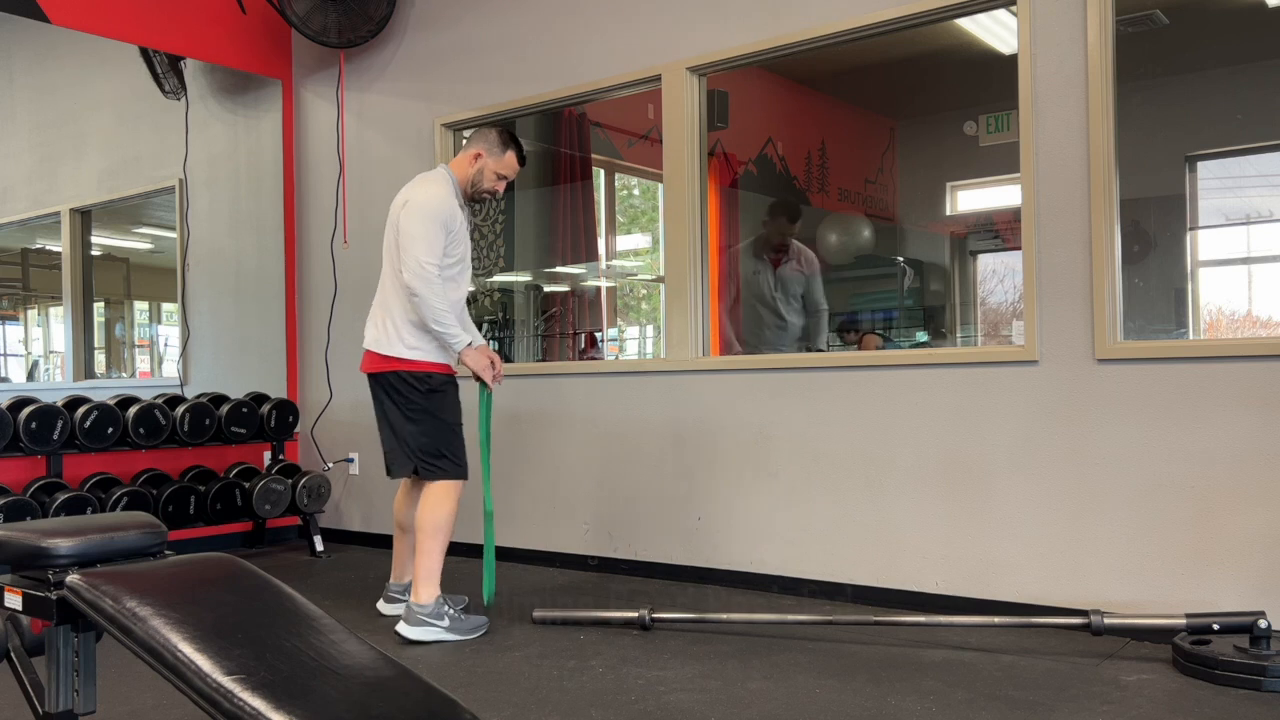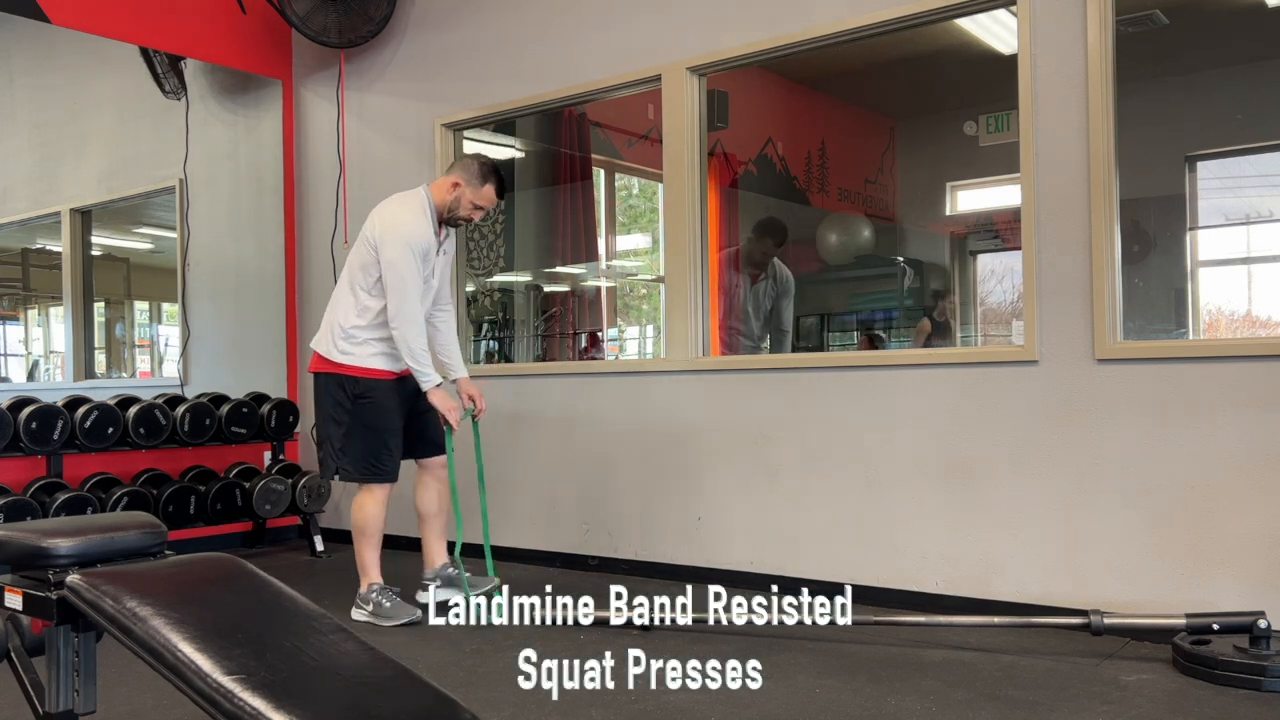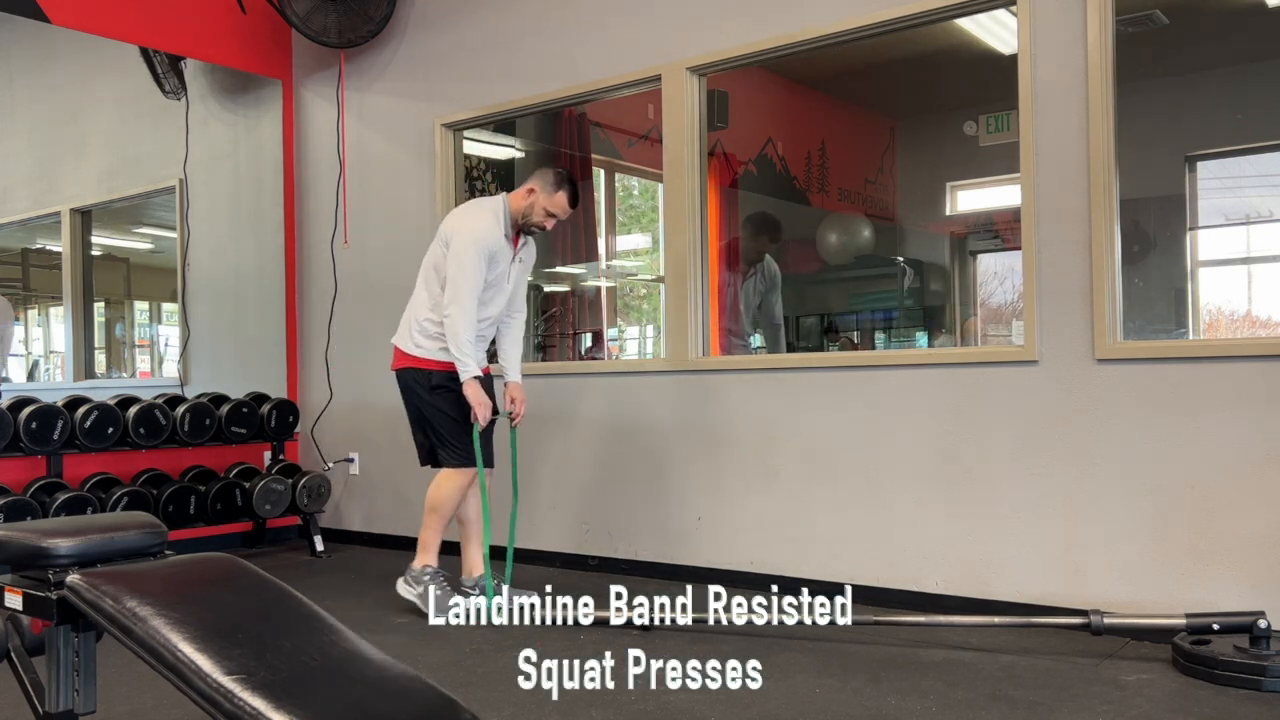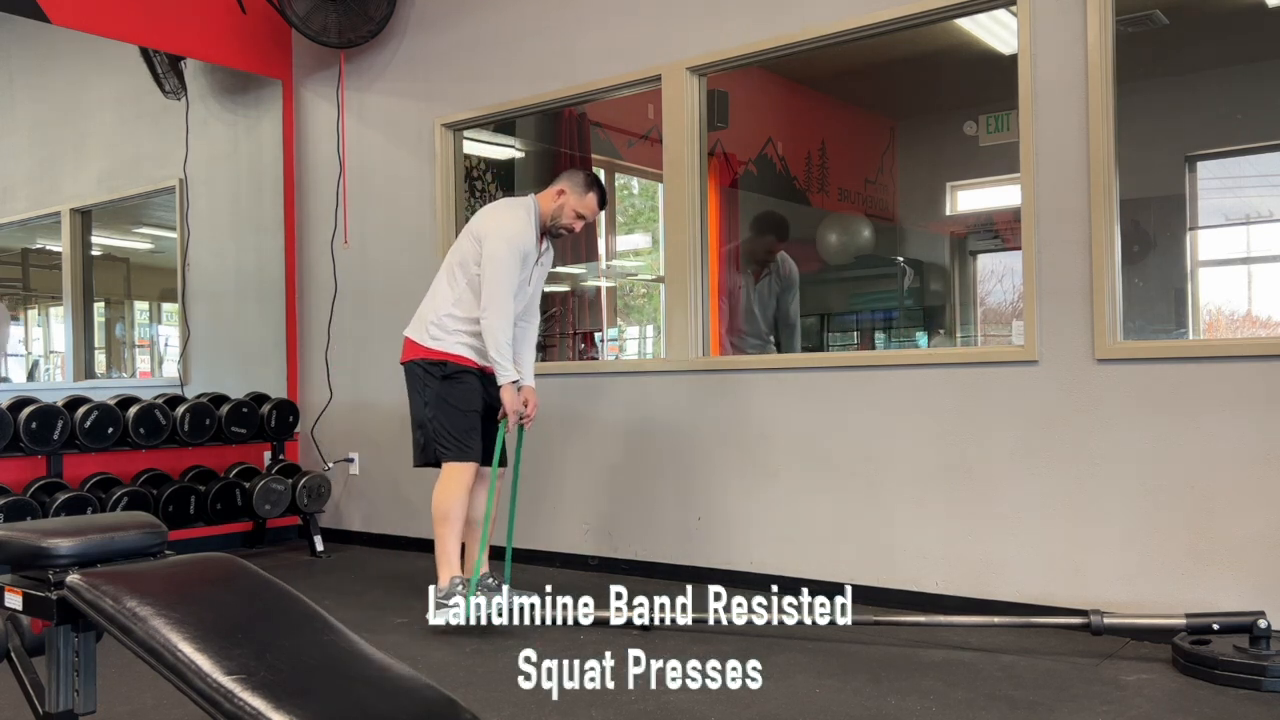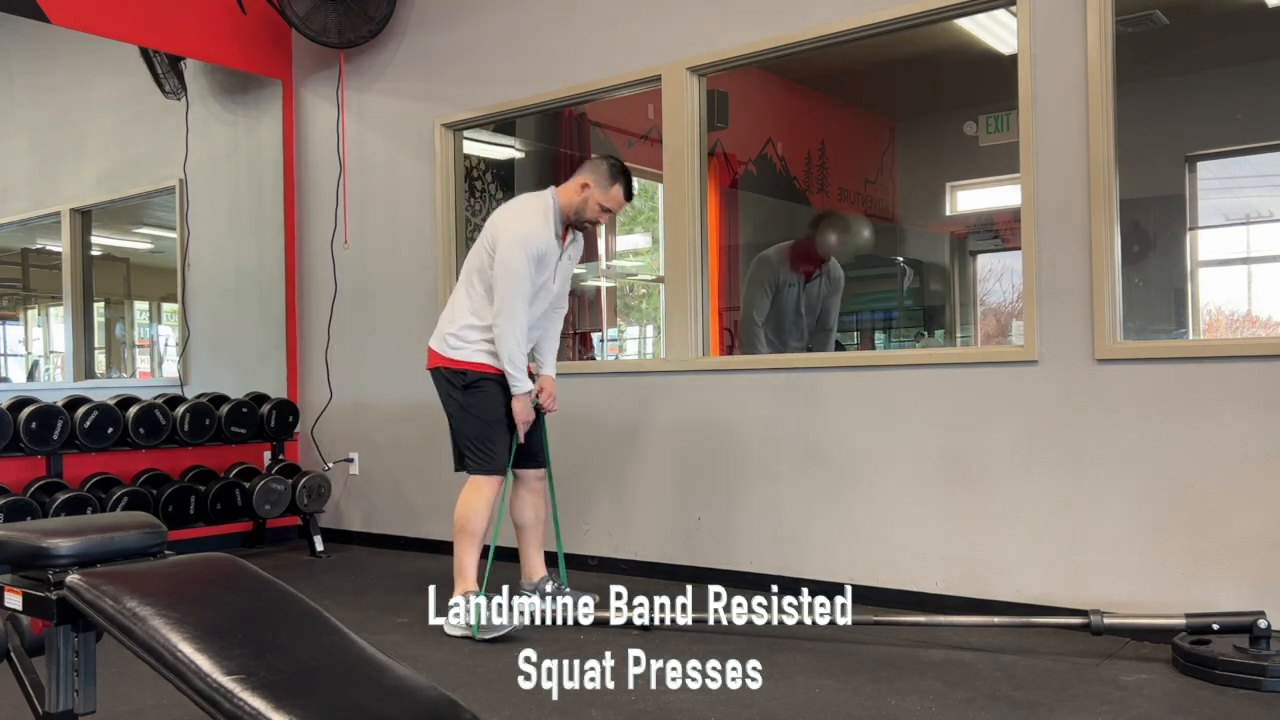
dt=1s
person 1, frame 1
left shoulder: (444, 201)
right shoulder: (432, 197)
right elbow: (419, 282)
left wrist: (475, 340)
right wrist: (464, 345)
left hip: (403, 356)
right hip: (412, 359)
left knee: (420, 474)
right knee: (442, 475)
left ankle: (402, 586)
right ankle: (424, 608)
person 1, frame 2
left shoulder: (444, 231)
right shoulder: (404, 223)
left elbow: (439, 310)
right elbow: (404, 316)
left wrist: (460, 375)
right wrist: (433, 386)
left hip: (395, 365)
right hip: (354, 363)
left knee: (435, 459)
right knee: (376, 477)
left ankle: (437, 571)
right ankle: (370, 592)
person 1, frame 3
left shoulder: (526, 246)
right shoulder: (476, 224)
left elbow: (512, 315)
right elbow: (457, 307)
left wrist: (513, 378)
right wrist: (469, 379)
left hip: (468, 364)
right hip: (428, 357)
left knee: (477, 468)
right knee: (461, 464)
left ankle: (475, 578)
right ankle: (420, 570)
person 1, frame 4
left shoulder: (544, 249)
right shoulder: (507, 223)
left elbow: (525, 319)
right elbow: (495, 308)
left wrist: (525, 381)
right wrist: (507, 381)
left hip: (475, 360)
right hip: (440, 352)
left knee: (484, 467)
right knee: (460, 463)
left ankle: (477, 578)
right ankle: (449, 589)
person 1, frame 5
left shoulder: (574, 237)
right shoulder: (525, 225)
left elbow: (554, 307)
right elbow: (507, 316)
left wrist: (546, 371)
right wrist: (519, 388)
left hip: (509, 364)
right hip: (467, 360)
left knee: (531, 473)
right knee: (488, 473)
left ankle: (537, 583)
right ankle: (464, 601)
